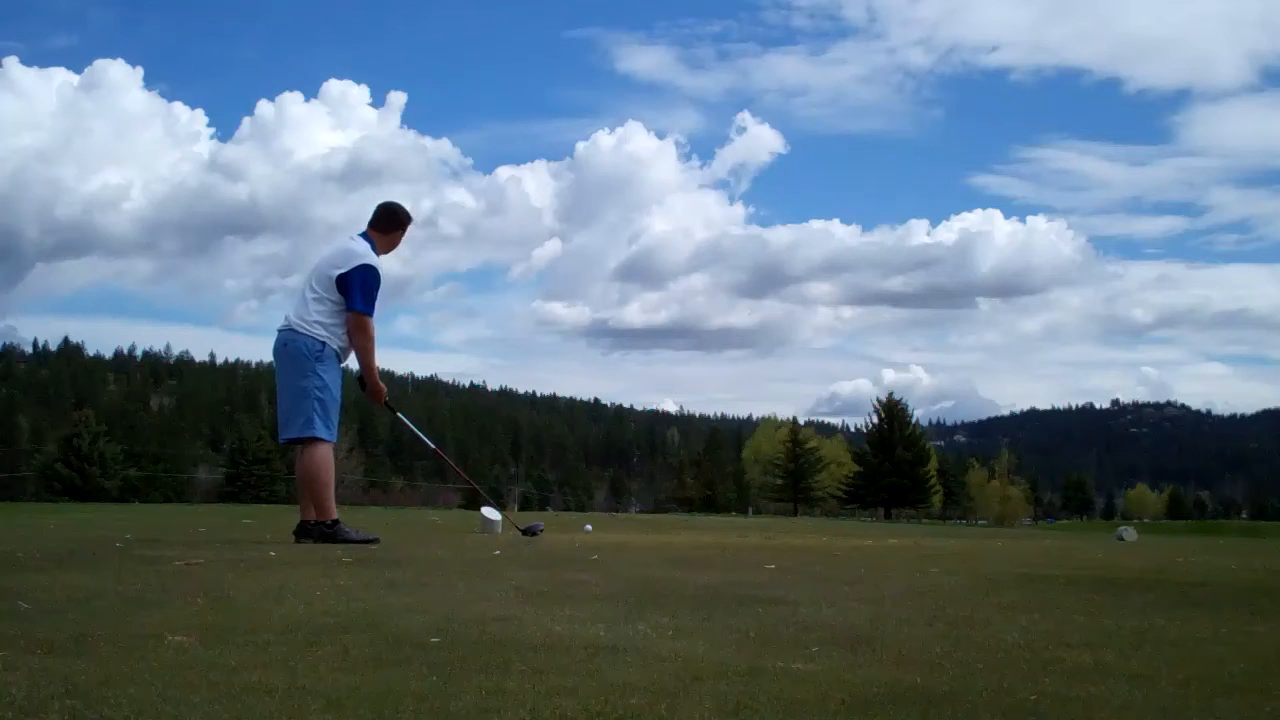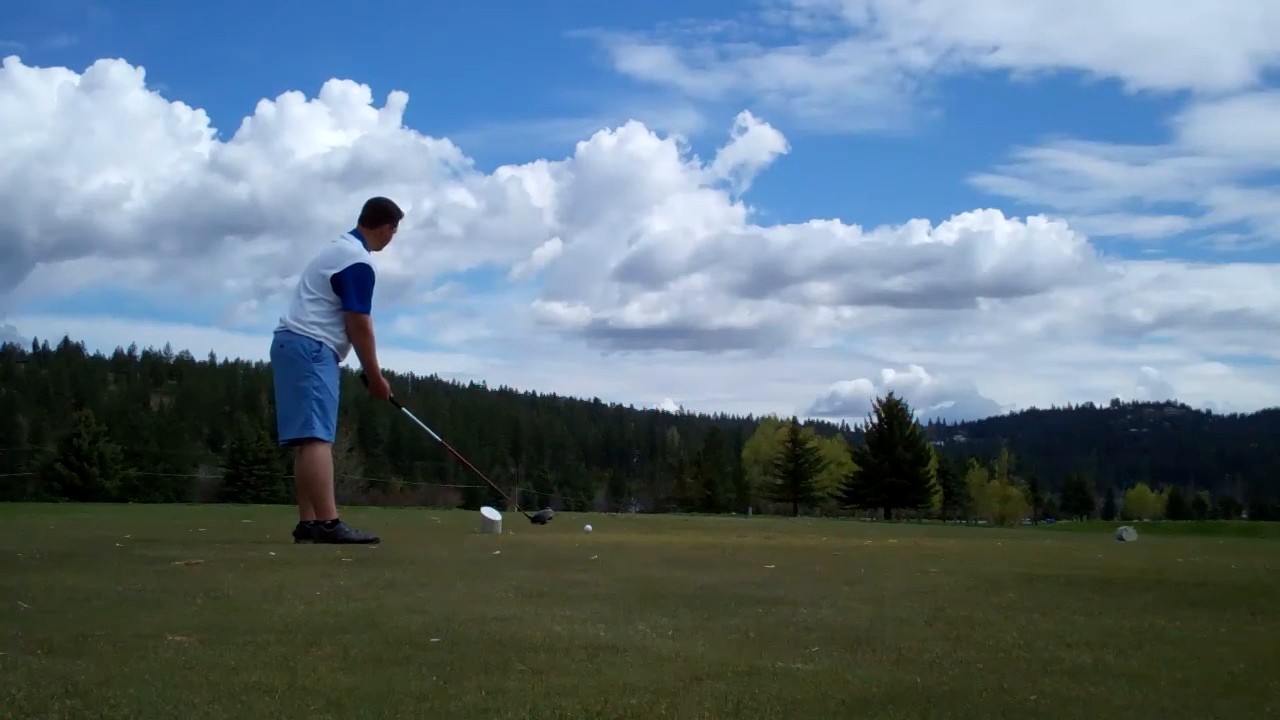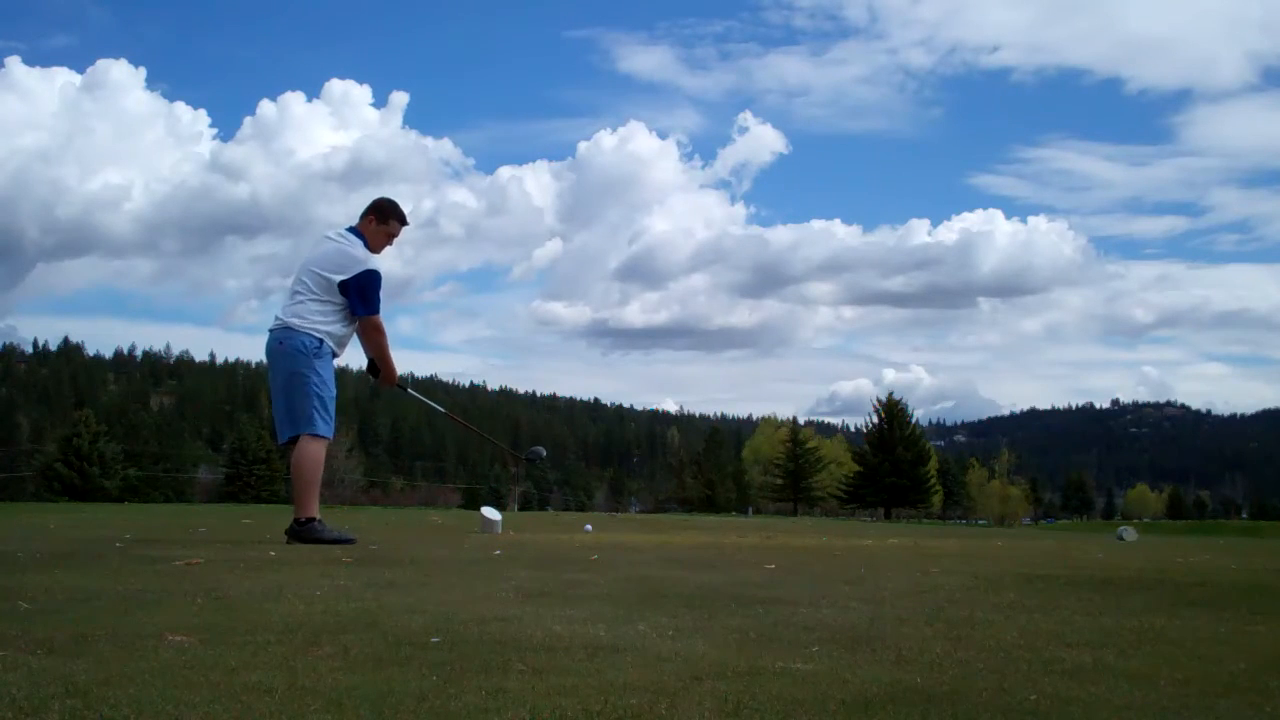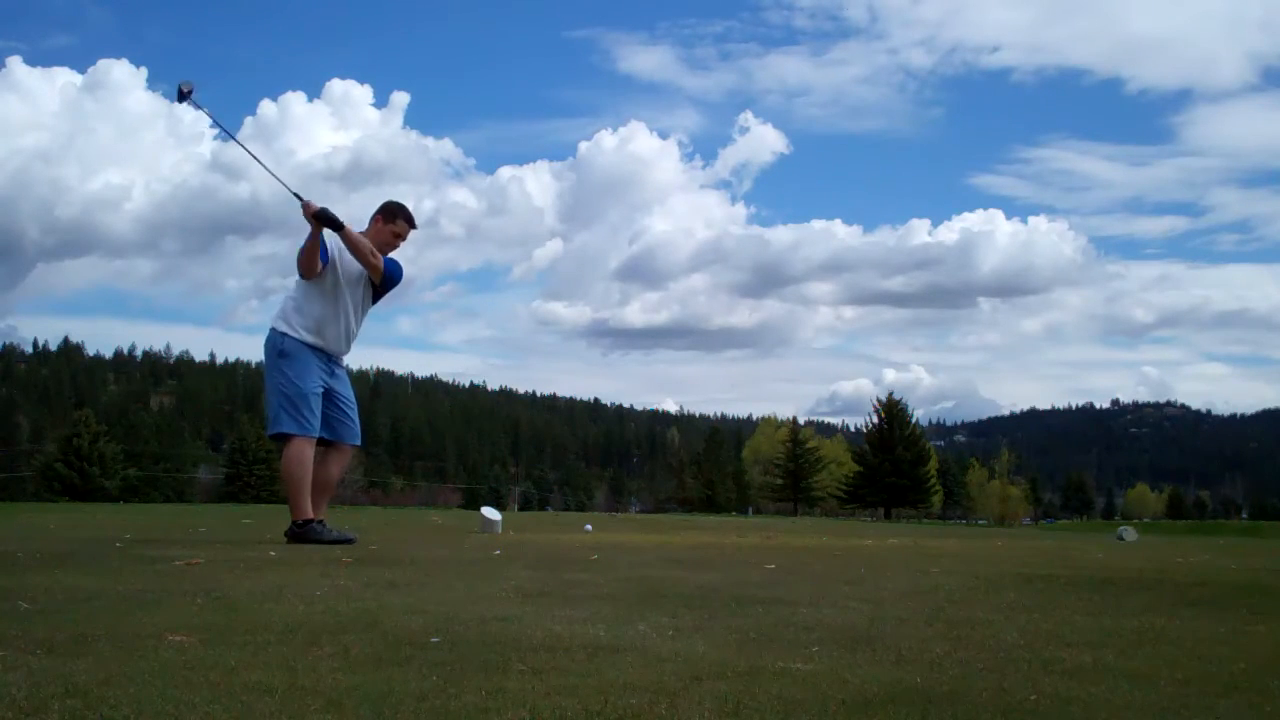
dt=0.7s
person 1, frame 1
left shoulder: (349, 249)
right shoulder: (365, 264)
right elbow: (359, 328)
left wrist: (368, 373)
right wrist: (372, 379)
left hip: (296, 344)
right hip: (312, 348)
left knee: (310, 437)
right knee: (318, 437)
left ankle: (308, 522)
right ankle: (328, 523)
person 1, frame 2
left shoulder: (339, 248)
right shoulder: (358, 262)
right elbow: (359, 327)
left wrist: (369, 373)
right wrist: (376, 378)
left hip: (294, 345)
right hip: (309, 349)
left knee: (309, 438)
right knee: (316, 438)
left ankle: (308, 523)
right ankle: (328, 523)
person 1, frame 3
left shoulder: (333, 241)
right shoulder: (363, 265)
right elbow: (372, 327)
left wrist: (373, 361)
right wrist: (388, 370)
left hip: (285, 342)
right hip: (306, 346)
left knee: (309, 434)
right knee: (315, 433)
left ankle: (305, 522)
right ankle: (305, 522)
person 1, frame 4
left shoulder: (391, 270)
right shoulder: (327, 243)
left elbow: (369, 261)
right elbow: (308, 268)
left wrist: (339, 226)
right wrist: (317, 227)
left hip: (332, 361)
right hip: (294, 348)
left knee: (344, 443)
right knee: (303, 435)
left ankle: (312, 522)
right ankle: (303, 524)
